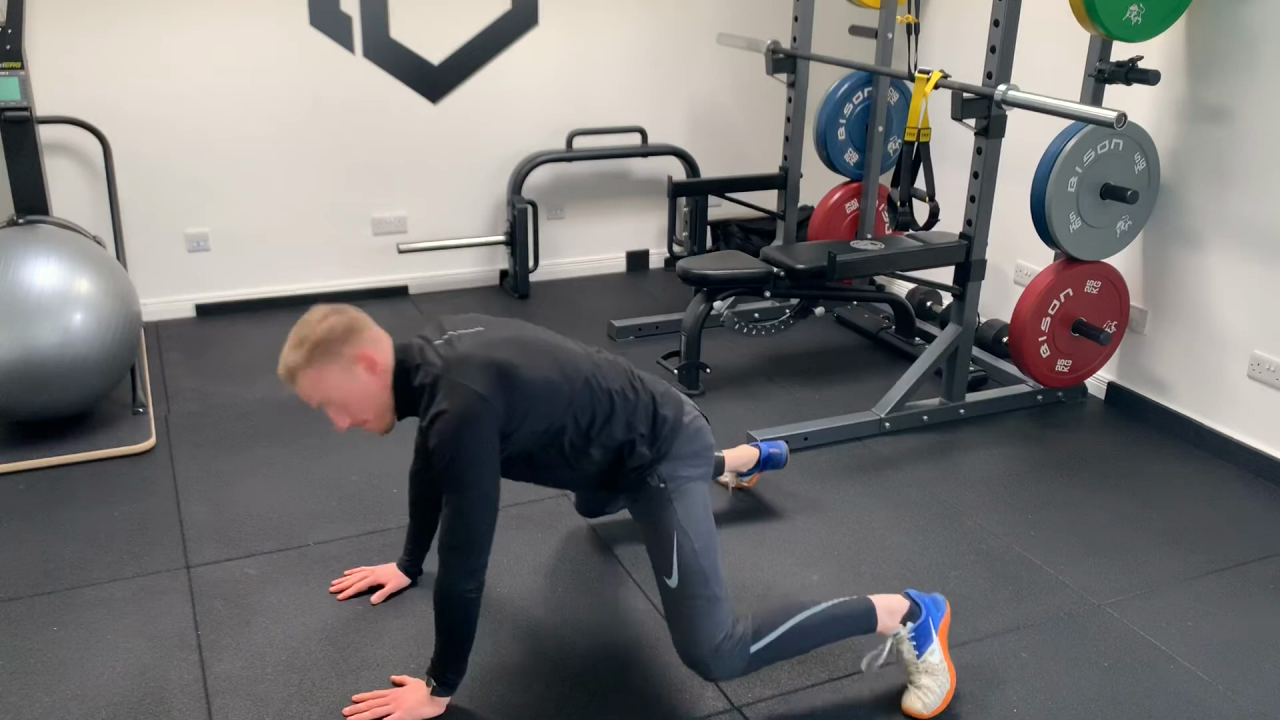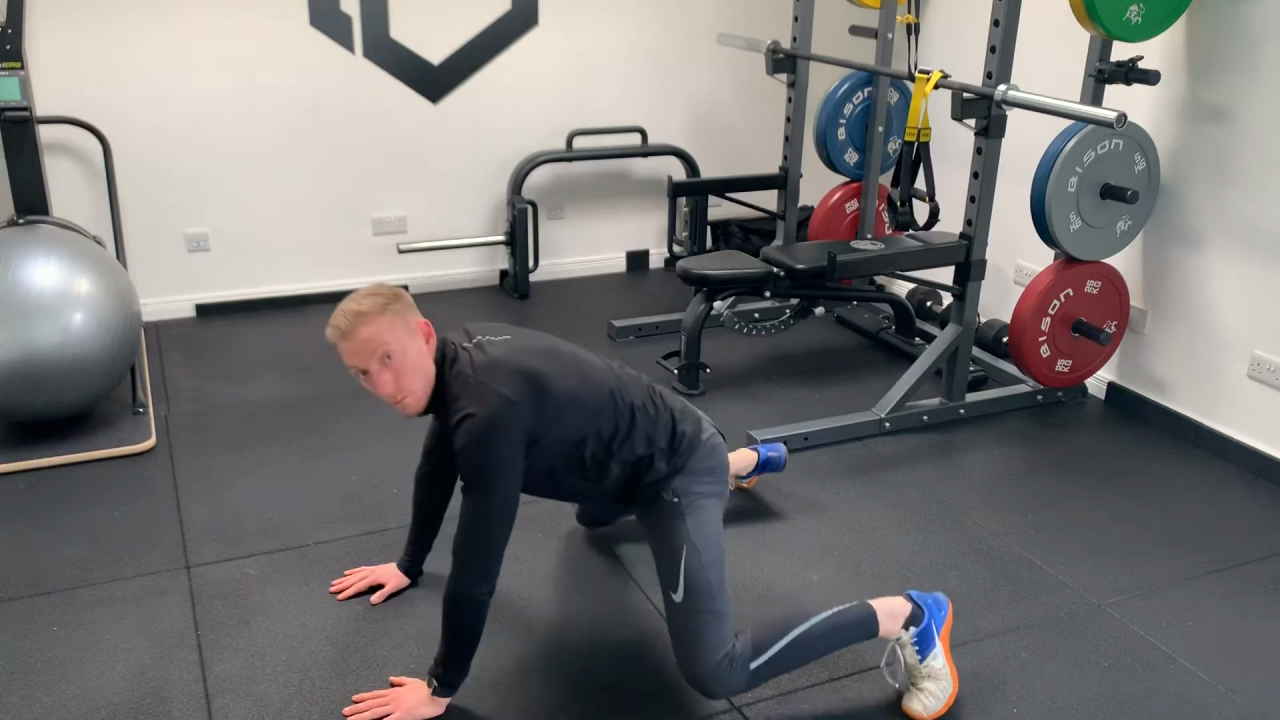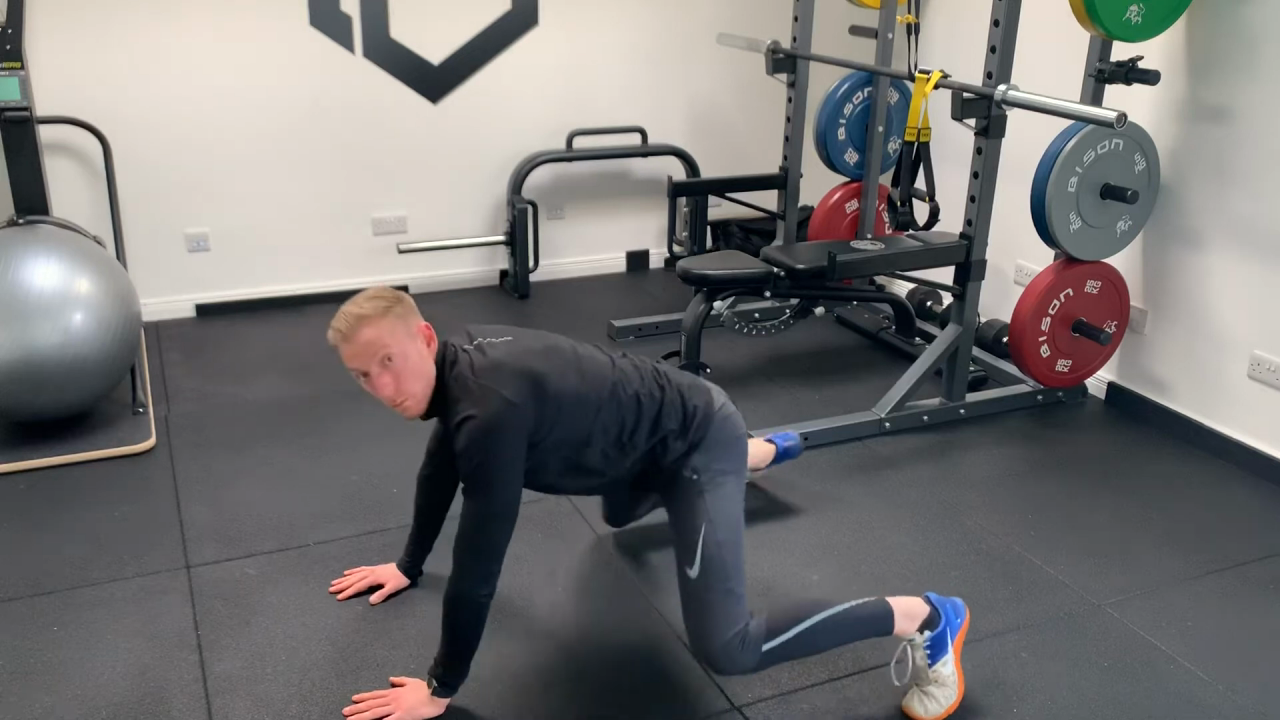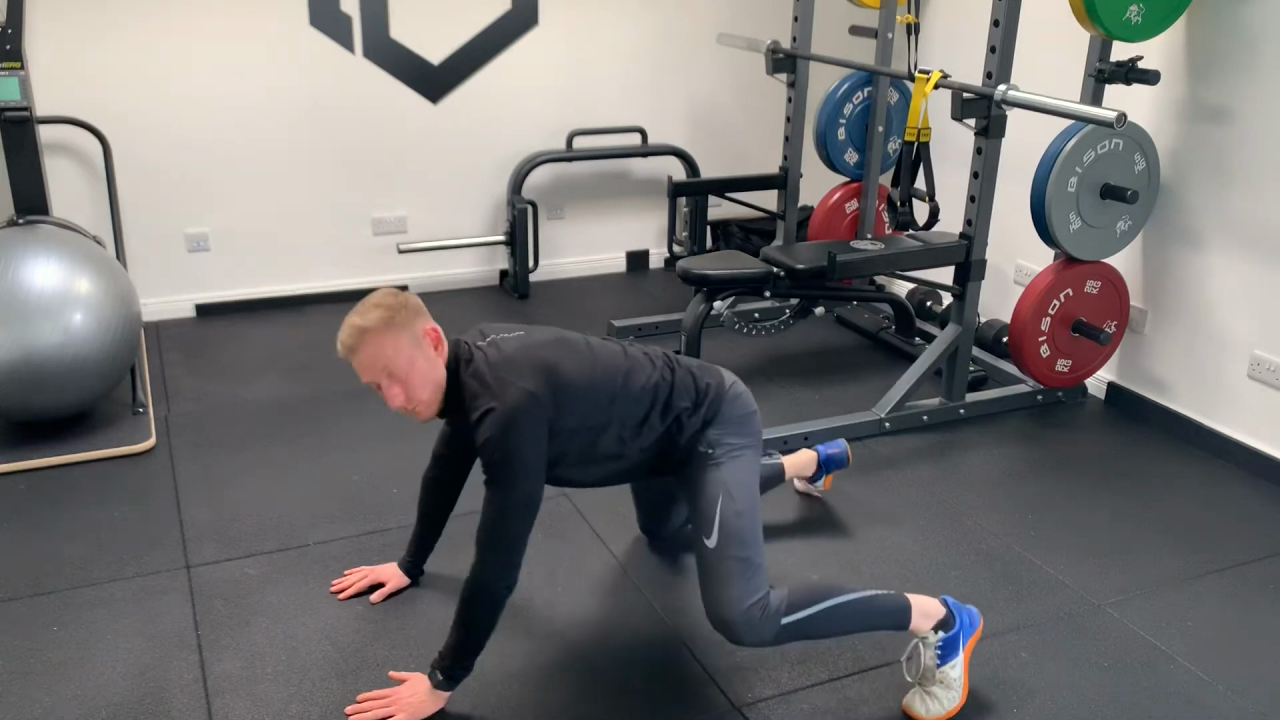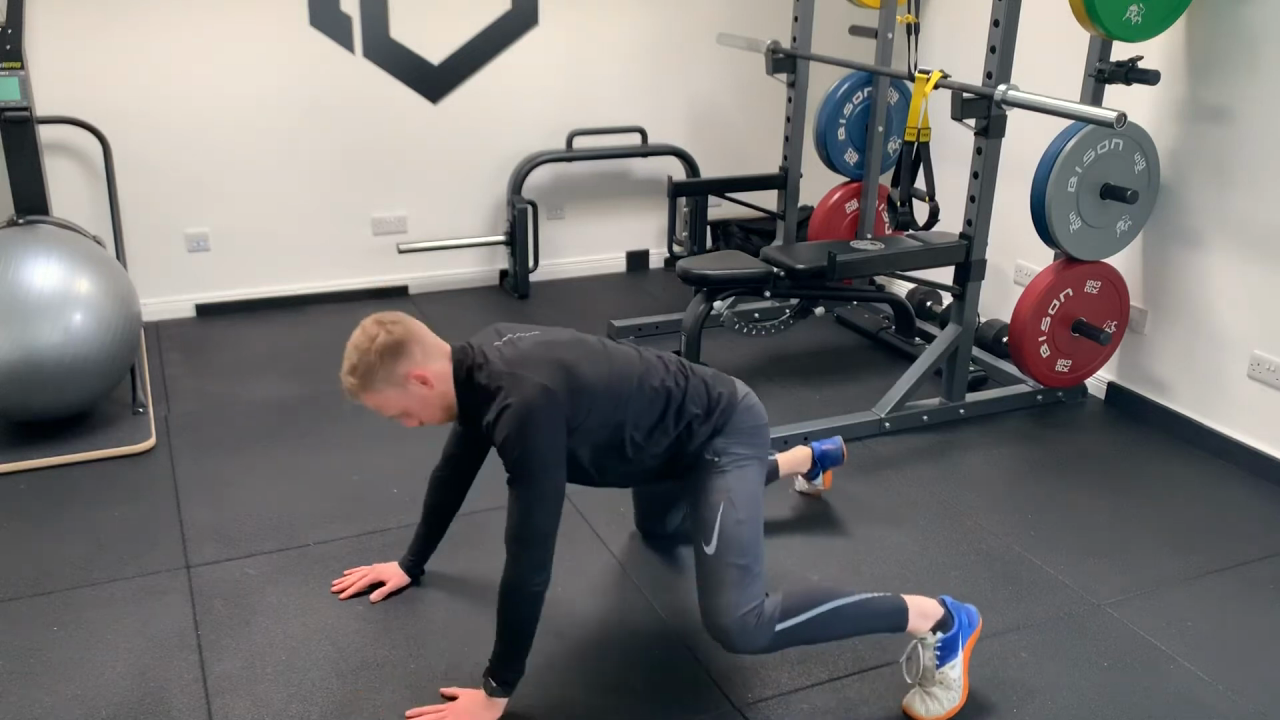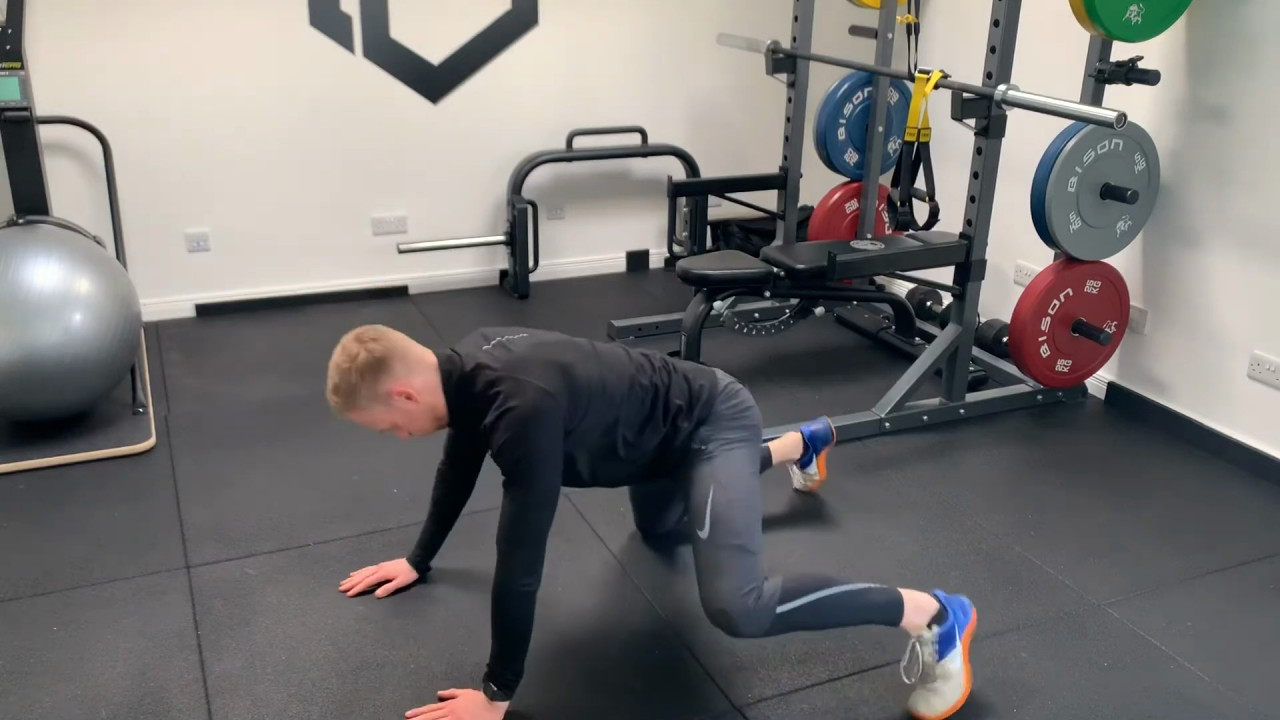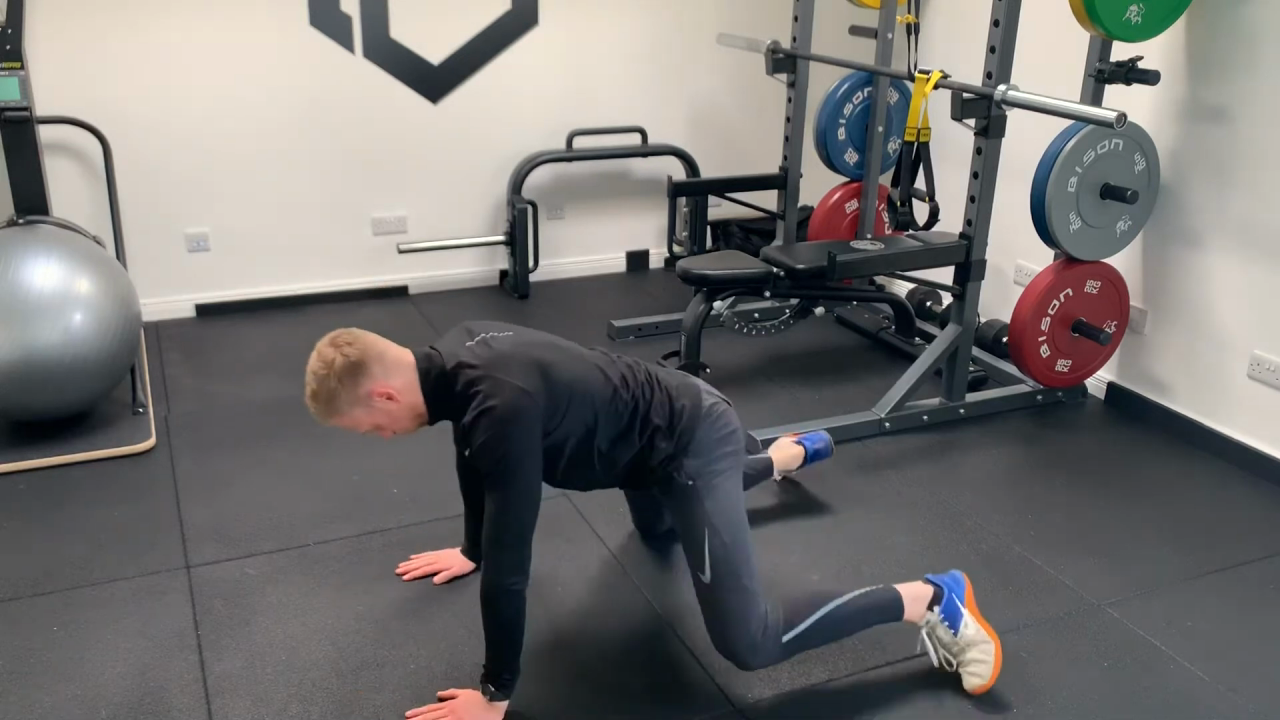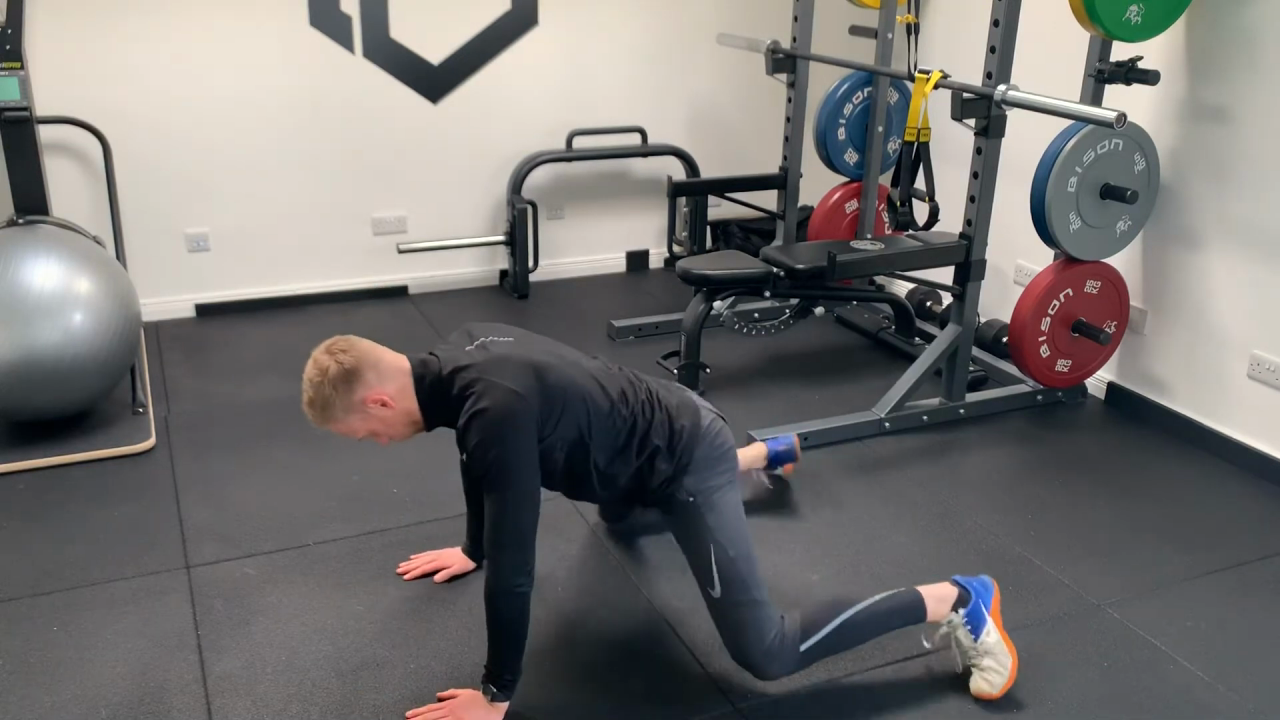
dt=0.2s
person 1, frame 1
left shoulder: (459, 403)
right shoulder: (429, 354)
left elbow: (466, 558)
right elbow: (429, 468)
right wrist: (407, 564)
left hip: (662, 449)
right hip: (627, 436)
left knee: (714, 653)
right knee: (595, 506)
left ankle: (906, 614)
right ankle: (744, 460)
person 1, frame 2
left shoulder: (488, 407)
right shoulder: (457, 357)
left elbow: (478, 563)
right elbow: (437, 469)
right wrist: (407, 565)
left hip: (677, 468)
right hip: (639, 448)
right knee: (595, 518)
left ankle: (908, 616)
right ankle: (747, 461)
person 1, frame 3
left shoulder: (490, 410)
right shoulder: (459, 362)
left elbow: (478, 566)
right elbow: (439, 471)
right wrist: (407, 566)
left hip: (697, 443)
right hip: (655, 426)
left knee: (726, 648)
right knee: (618, 515)
left ankle: (924, 618)
right ankle: (763, 450)
person 1, frame 4
left shoulder: (508, 402)
right shoulder: (468, 361)
left elbow: (498, 560)
right elbow: (446, 469)
right wrist: (408, 566)
left hip: (713, 421)
right hip: (667, 416)
left knee: (742, 615)
right knee: (664, 531)
left ankle: (939, 619)
right ankle: (811, 462)
person 1, frame 5
left shoulder: (525, 401)
right shoulder: (478, 365)
left elbow: (530, 561)
right elbow: (455, 469)
right wrist: (410, 565)
left hip: (722, 430)
right hip: (676, 427)
left knee: (738, 622)
right knee: (658, 530)
left ankle: (937, 619)
right ankle: (805, 459)
person 1, frame 6
left shoulder: (523, 406)
right shoulder: (466, 366)
left elbow: (521, 561)
right elbow: (459, 464)
right wrist: (416, 561)
left hip: (711, 420)
right hip: (668, 422)
left knee: (736, 604)
right knee: (657, 527)
left ankle: (931, 615)
right ankle: (798, 445)
person 1, frame 7
left shoulder: (501, 404)
right shoulder: (451, 359)
left elbow: (510, 561)
right elbow: (472, 457)
right wrist: (469, 549)
left hip: (693, 436)
right hip: (655, 429)
left knee: (751, 641)
right knee: (658, 529)
left ankle: (933, 598)
right ankle: (792, 452)
person 1, frame 8
left shoulder: (495, 408)
right shoulder: (454, 360)
left elbow: (514, 564)
right elbow: (477, 462)
right wrist: (470, 549)
left hip: (685, 459)
right hip: (654, 429)
left knee: (767, 652)
right knee: (617, 514)
left ankle: (956, 601)
right ankle: (761, 455)
